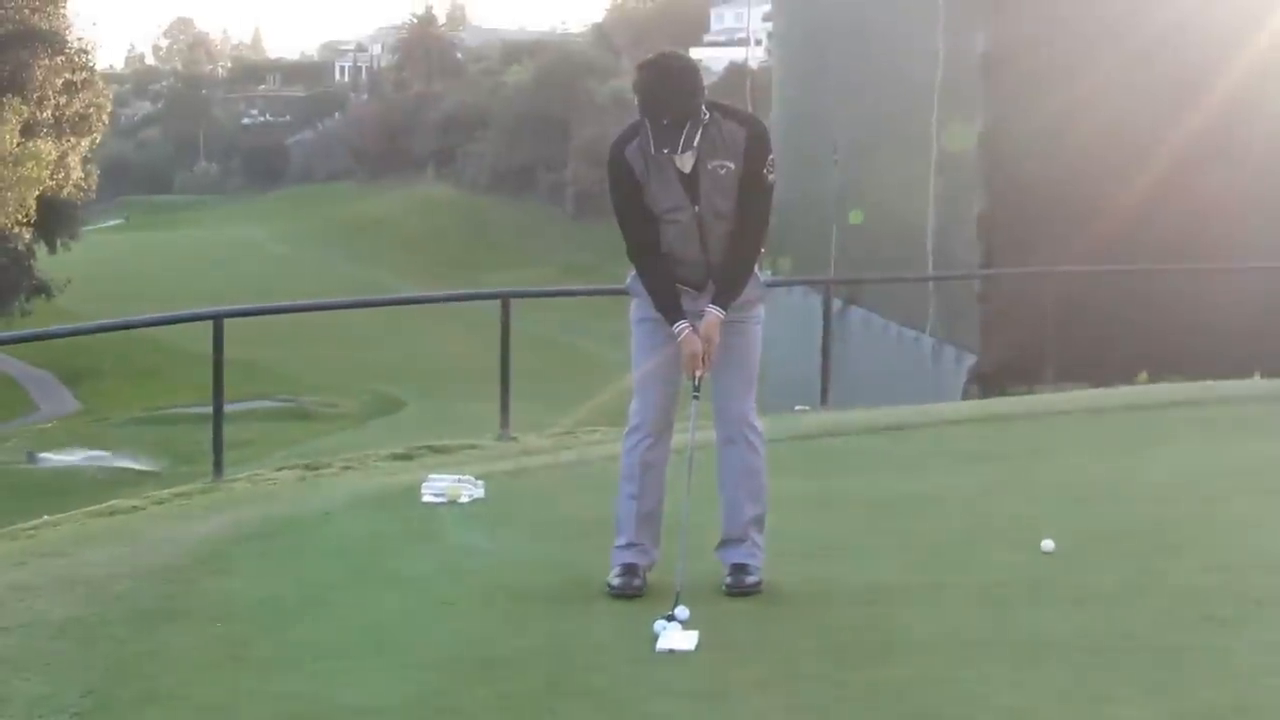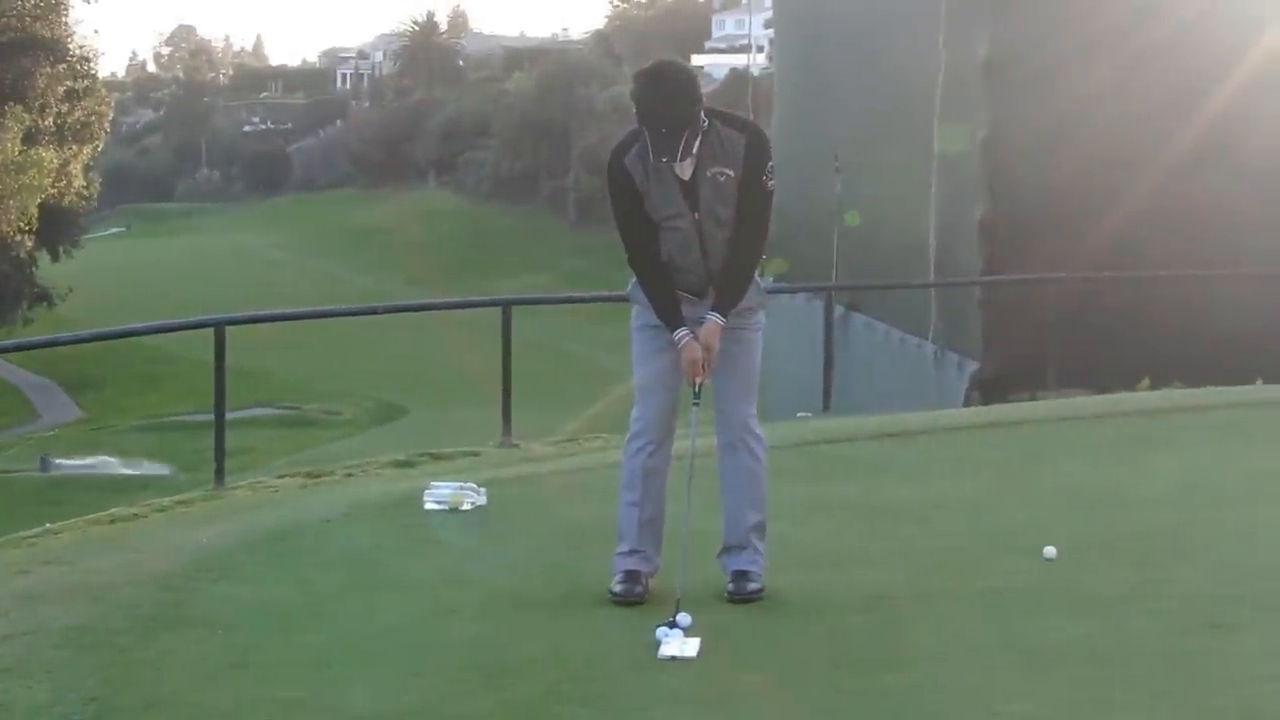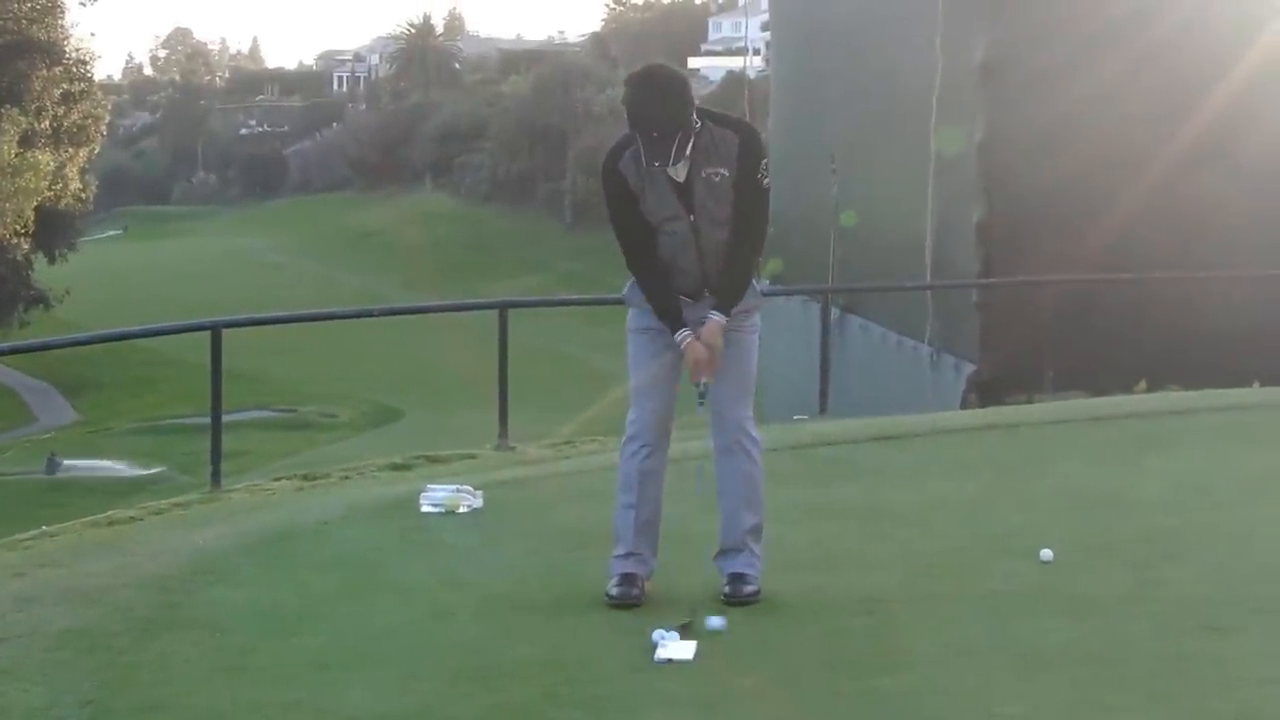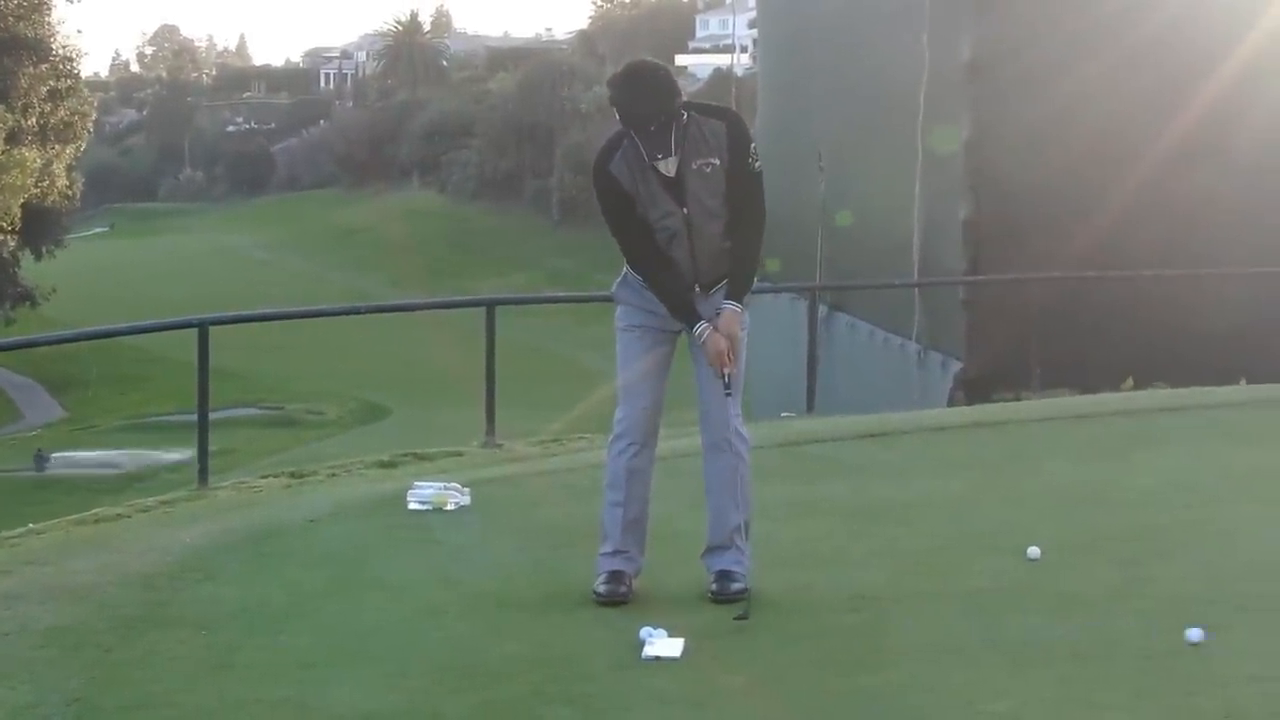
dt=1s
person 1, frame 1
left shoulder: (748, 135)
right shoulder: (627, 152)
left elbow: (752, 231)
right elbow: (641, 248)
left wrist: (717, 311)
right wrist: (680, 324)
left hip: (733, 292)
right hip: (660, 294)
left knee: (739, 420)
right knee: (647, 420)
left ankle: (743, 553)
right ankle: (631, 554)
person 1, frame 2
left shoulder: (747, 142)
right shoulder: (626, 160)
left elbow: (752, 239)
right elbow: (642, 255)
left wrist: (717, 319)
right wrist: (681, 333)
left hip: (734, 299)
right hip: (661, 301)
left knee: (740, 426)
right knee: (649, 426)
left ankle: (745, 560)
right ankle: (634, 561)
person 1, frame 3
left shoulder: (740, 142)
right shoulder: (620, 165)
left elbow: (751, 236)
right elbow: (640, 259)
left wrist: (719, 317)
right wrist: (682, 334)
left hip: (730, 302)
right hip: (658, 304)
left knee: (736, 428)
right knee: (645, 429)
left ankle: (741, 563)
right ankle: (630, 564)
person 1, frame 4
left shoulder: (726, 130)
right shoulder: (612, 165)
left elbow: (750, 219)
right elbow: (644, 256)
left wrist: (732, 305)
right wrist: (697, 328)
left hip: (721, 293)
right hip: (649, 297)
left knee: (725, 426)
right knee: (633, 425)
left ankle: (729, 560)
right ankle: (618, 561)
